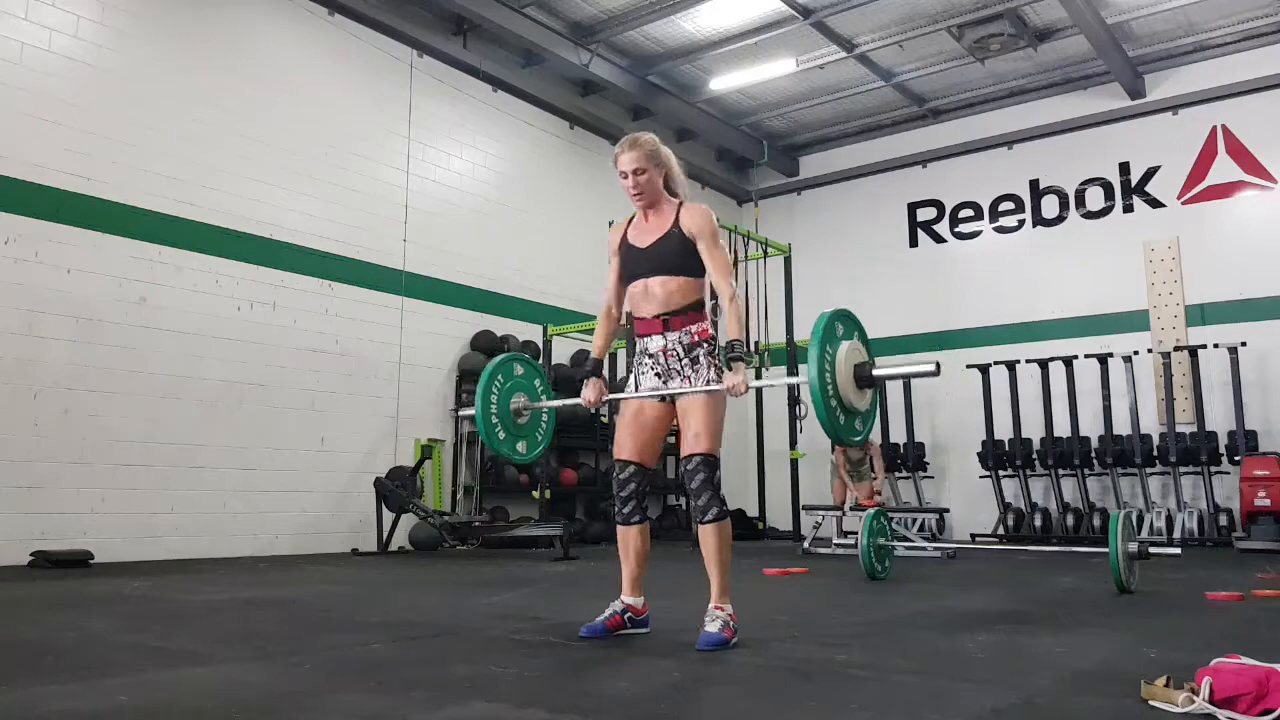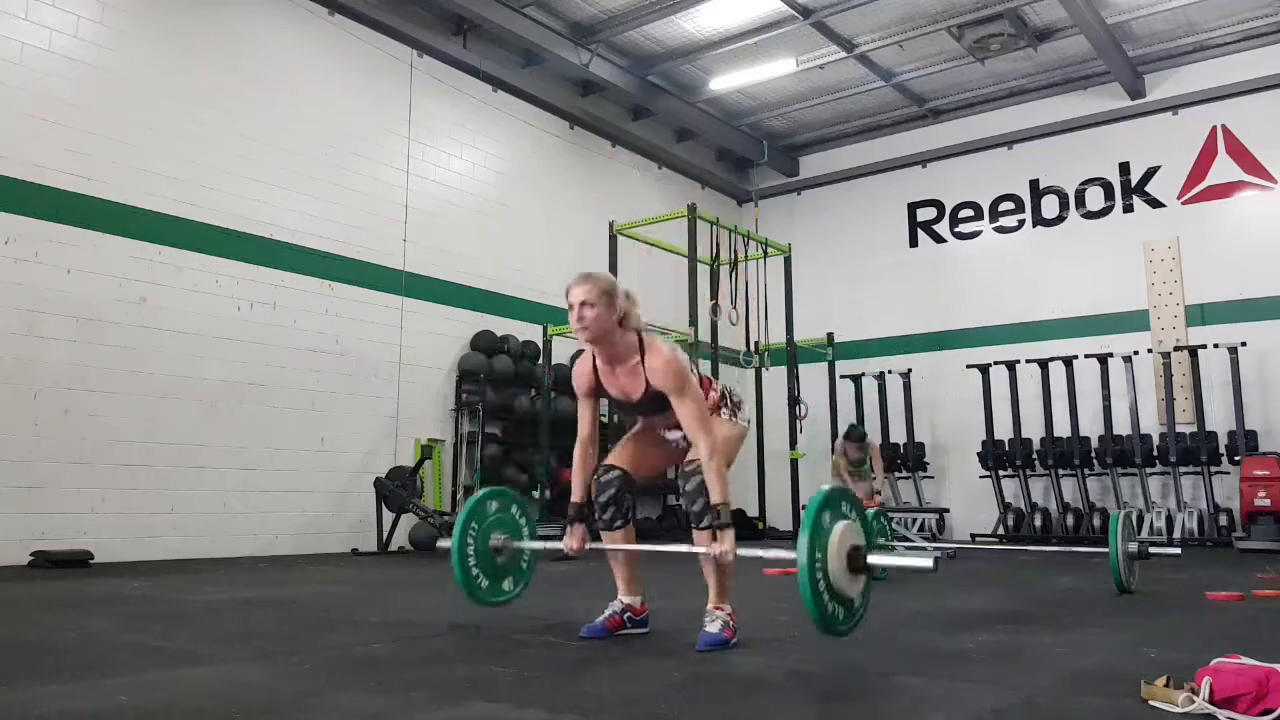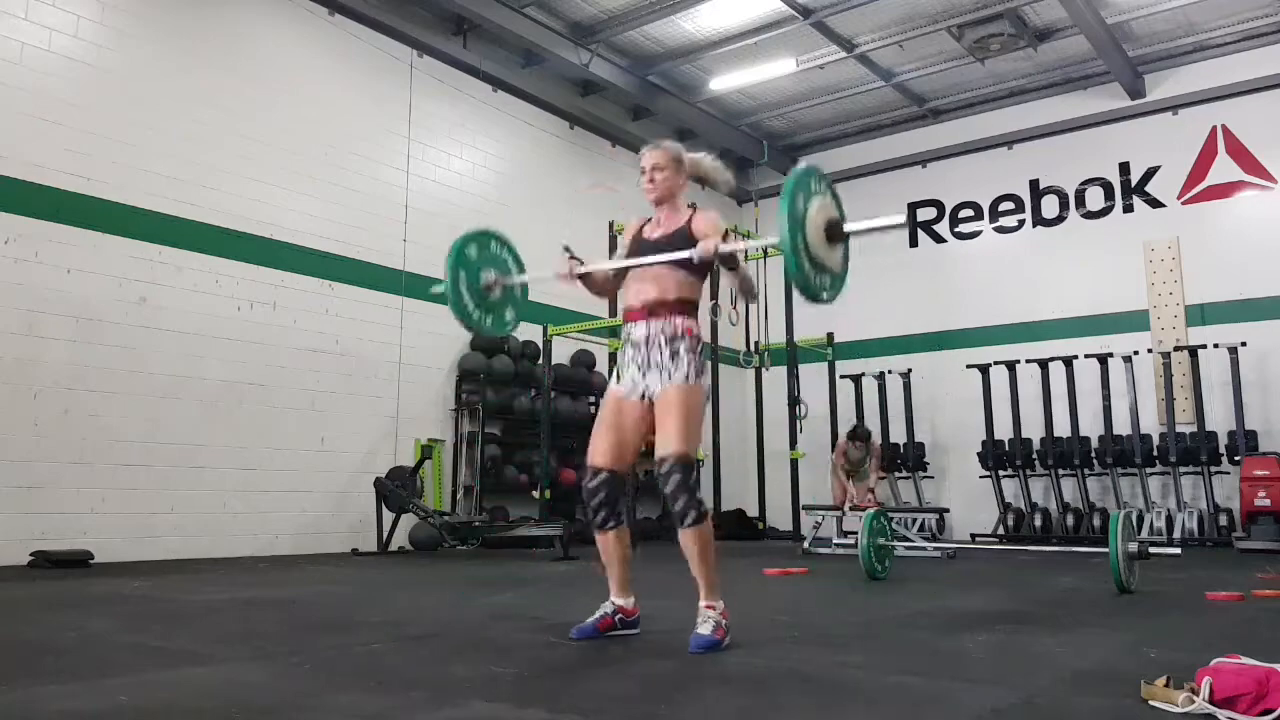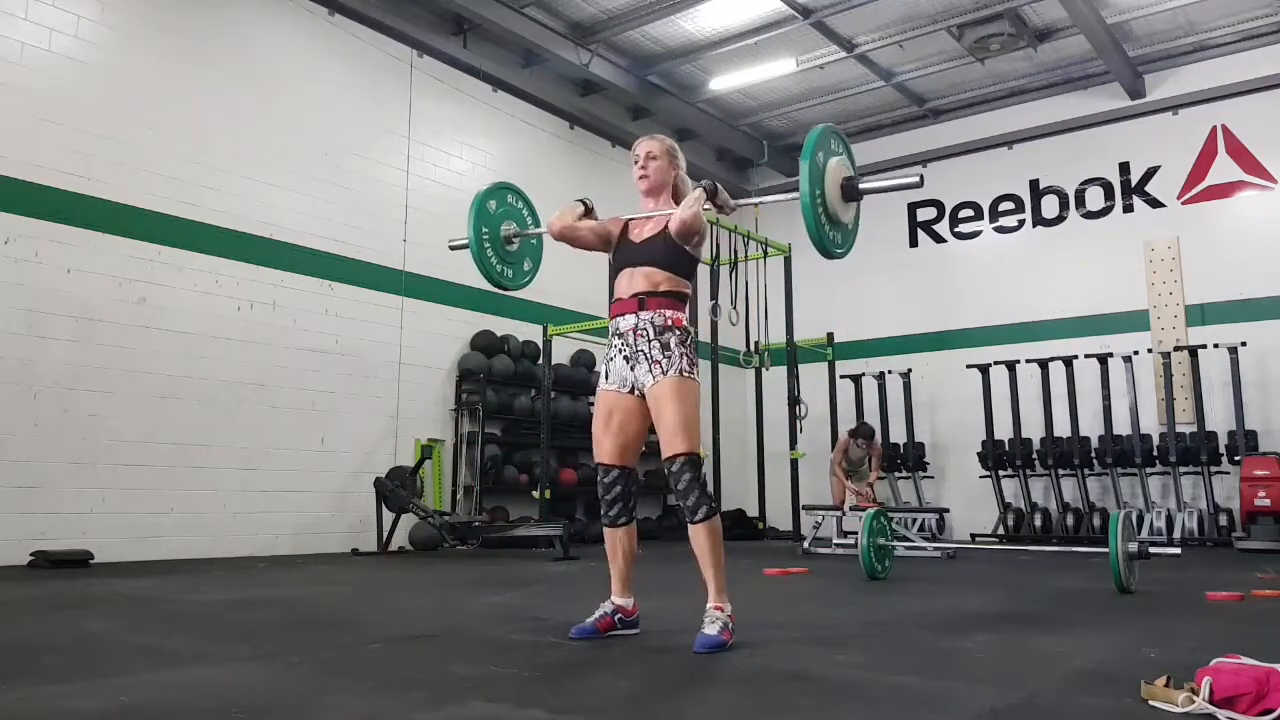
dt=0.4s
person 1, frame 1
left shoulder: (694, 218)
right shoulder: (620, 233)
left elbow: (727, 291)
right elbow: (610, 309)
left wrist: (735, 359)
right wrist: (594, 372)
left hip: (696, 353)
right hip: (648, 362)
left knee: (699, 476)
right knee: (627, 480)
left ankle: (721, 610)
right ankle: (632, 603)
person 1, frame 2
left shoulder: (661, 360)
right shoulder: (586, 367)
left elbow: (703, 438)
right elbow: (585, 445)
left wrist: (723, 525)
right wrist: (577, 519)
left hip: (718, 414)
right hip: (662, 426)
left knee: (694, 484)
right knee: (610, 484)
left ankle: (720, 614)
right ankle: (629, 603)
person 1, frame 3
left shoulder: (699, 221)
right shoulder: (636, 230)
left elbow: (713, 249)
right elbow: (606, 287)
left wrist: (714, 249)
right wrist: (581, 271)
left hip: (678, 353)
right hip: (634, 357)
left knee: (674, 477)
right knee: (599, 483)
left ankle: (712, 610)
right ankle: (621, 604)
person 1, frame 4
left shoulder: (688, 220)
right shoulder: (619, 228)
left elbow: (682, 223)
right elbow: (559, 229)
left wrist: (706, 195)
right wrist: (582, 207)
left hip: (665, 342)
right hip: (619, 348)
left knee: (684, 473)
right knee: (612, 482)
left ankle: (718, 609)
right ankle: (622, 605)
